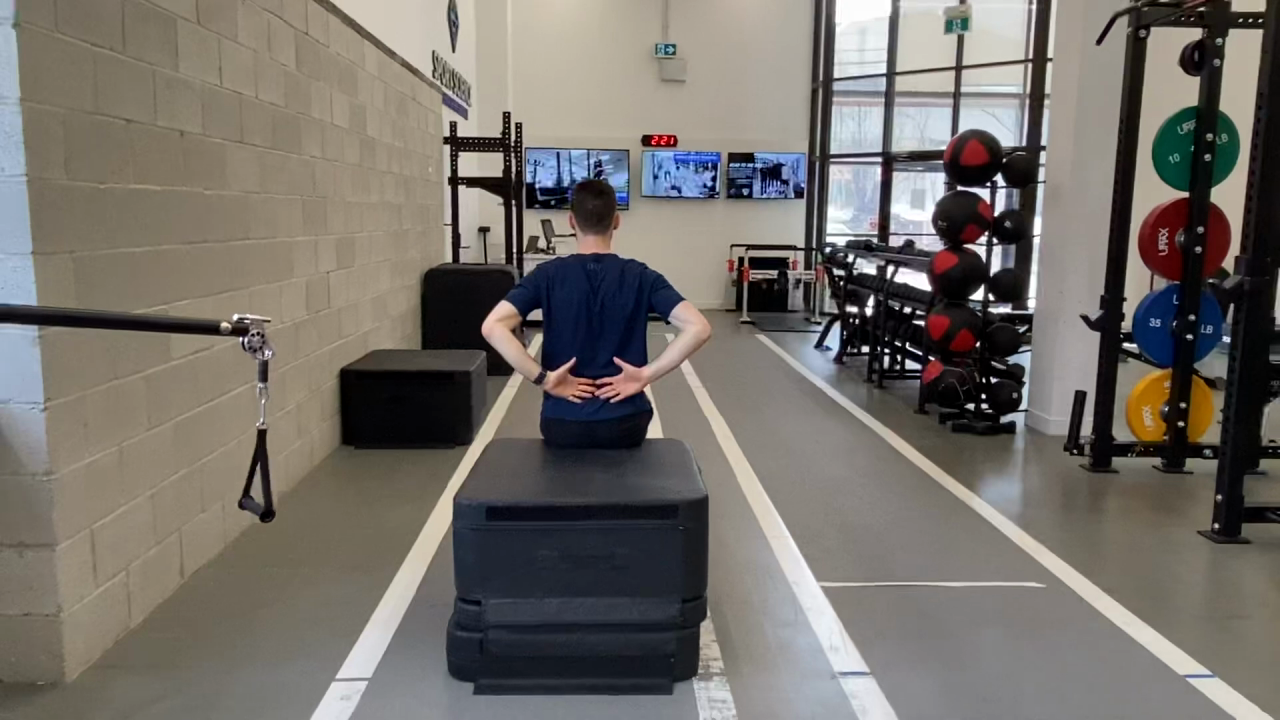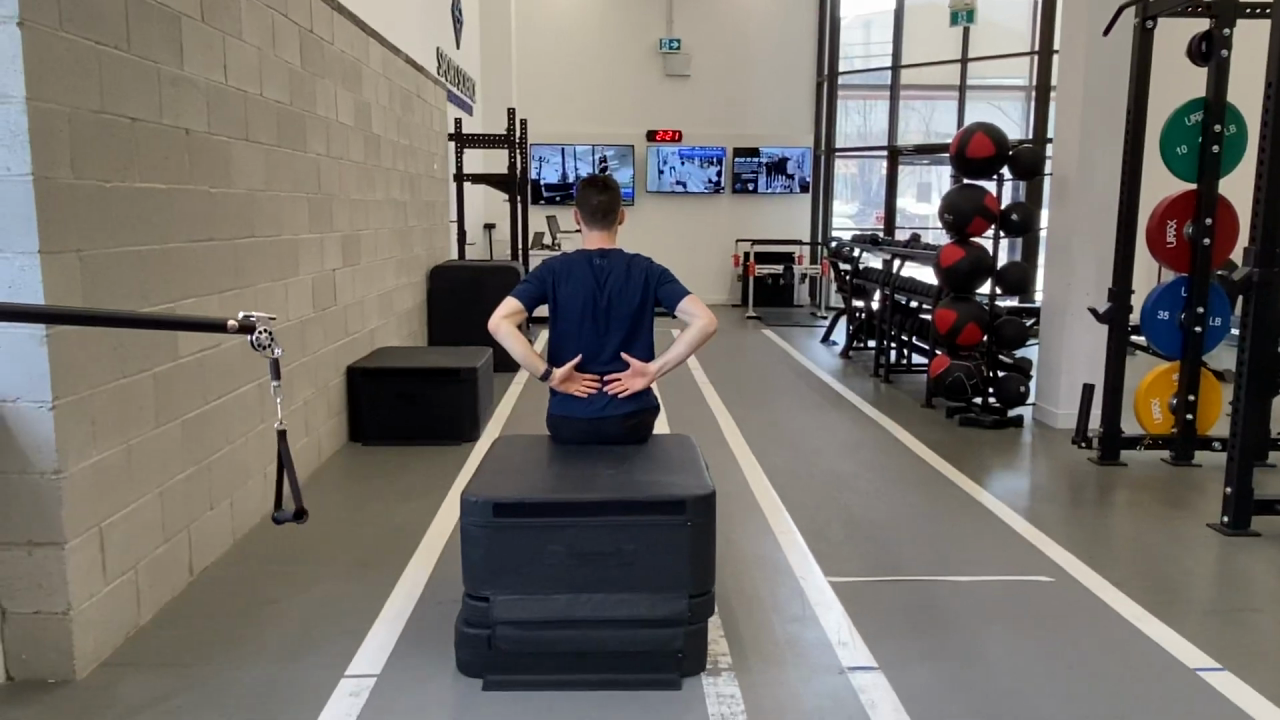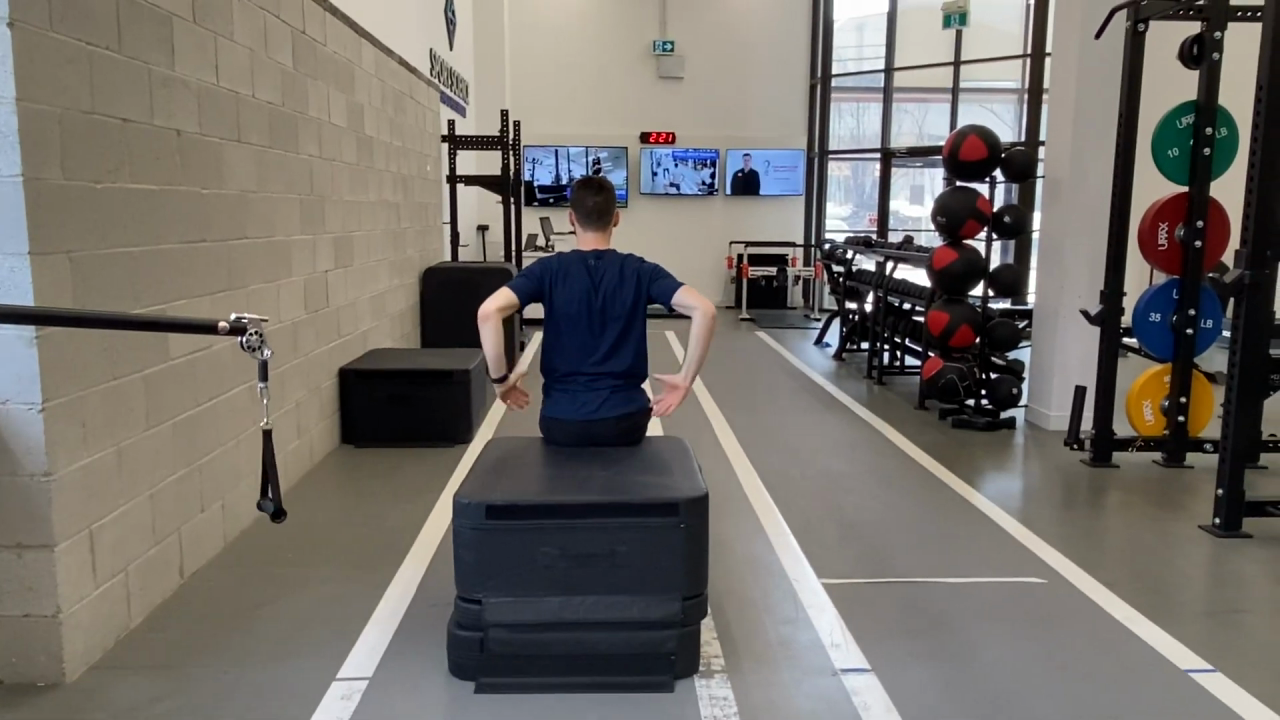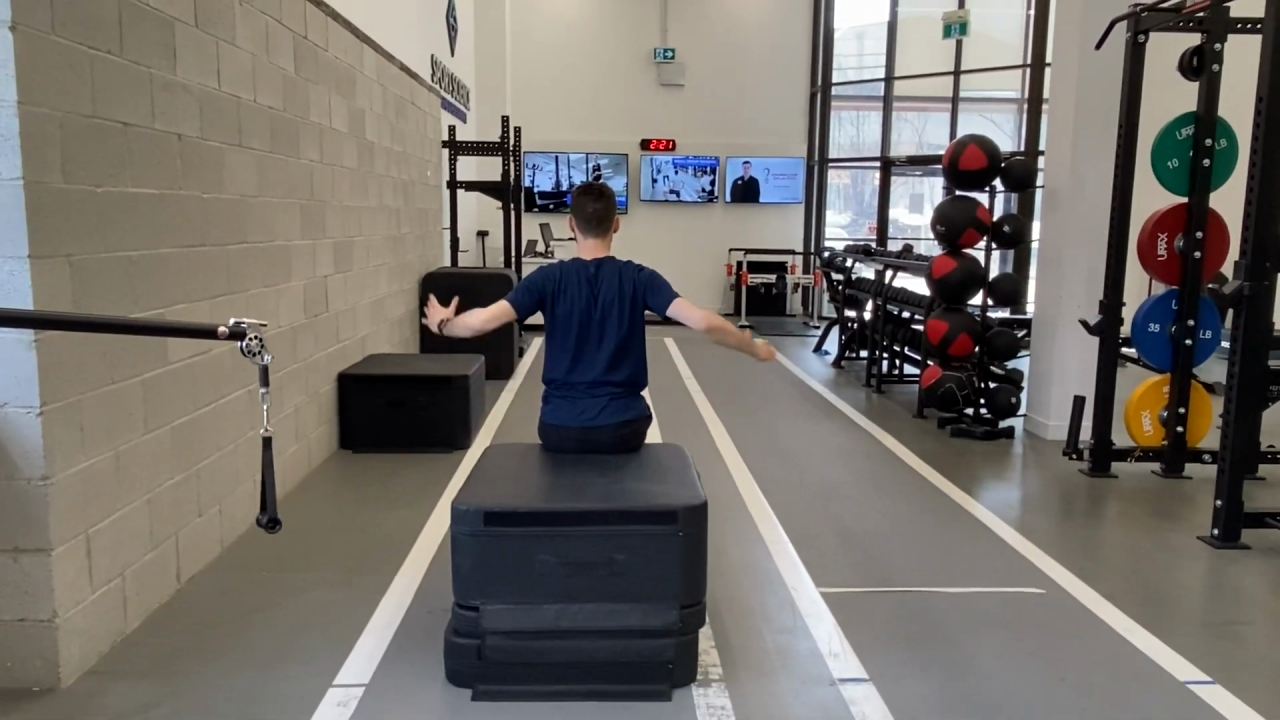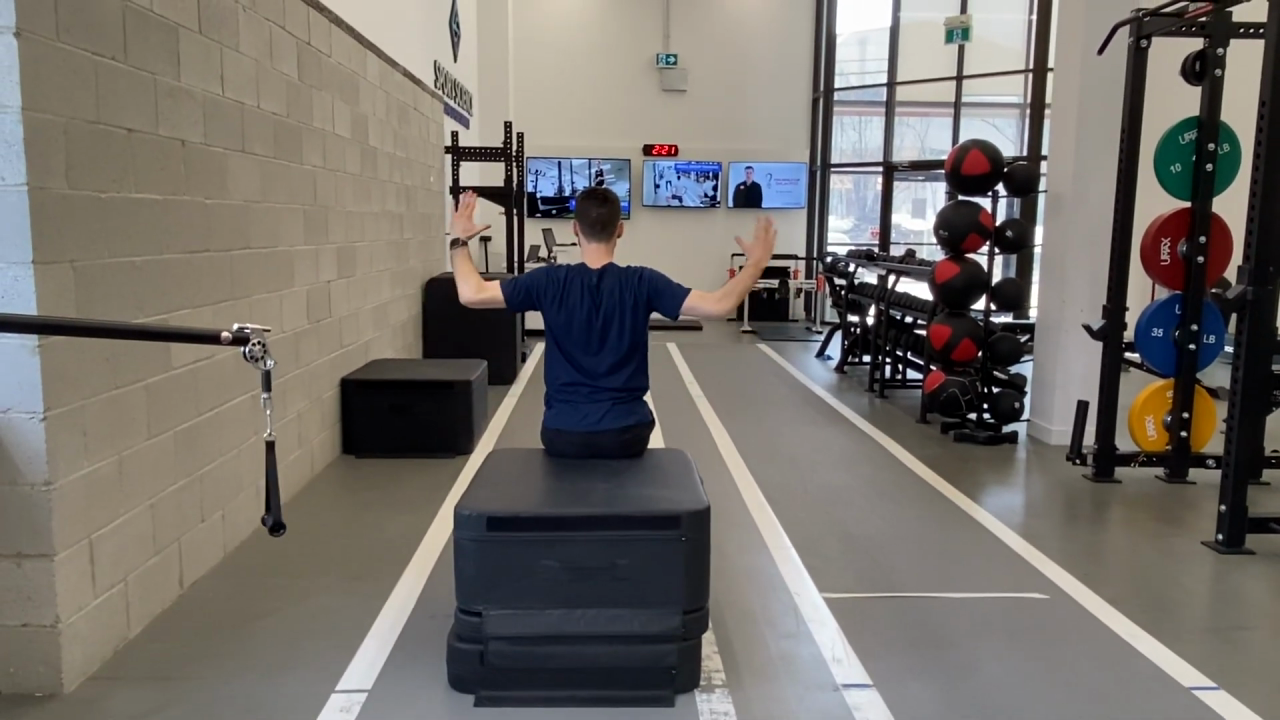
dt=0.7s
person 1, frame 1
left shoulder: (547, 276)
right shoulder: (641, 278)
left elbow: (493, 327)
right elbow: (697, 328)
left wrist: (542, 377)
right wrist: (646, 374)
left hip: (561, 424)
right hip: (625, 423)
person 1, frame 2
left shoulder: (553, 271)
right shoulder: (647, 272)
left elbow: (499, 323)
right elbow: (705, 321)
left wrist: (549, 374)
right wrist: (653, 369)
left hip: (568, 420)
right hip: (632, 419)
person 1, frame 3
left shoulder: (547, 271)
right shoulder: (641, 272)
left elbow: (489, 312)
right elbow: (704, 310)
left wrist: (500, 378)
right wrist: (685, 378)
left hip: (561, 420)
right hip: (625, 419)
person 1, frame 4
left shoulder: (548, 278)
right shoulder: (640, 279)
left elbow: (483, 321)
right elbow: (704, 323)
left wrist: (444, 324)
right wrist: (755, 348)
left hip: (560, 426)
right hip: (623, 425)
person 1, frame 5
left shoulder: (549, 282)
right shoulder: (643, 283)
left elbow: (471, 293)
right elbow: (719, 305)
left wrist: (459, 240)
right wrist: (756, 261)
left hip: (563, 434)
right hip: (627, 433)
